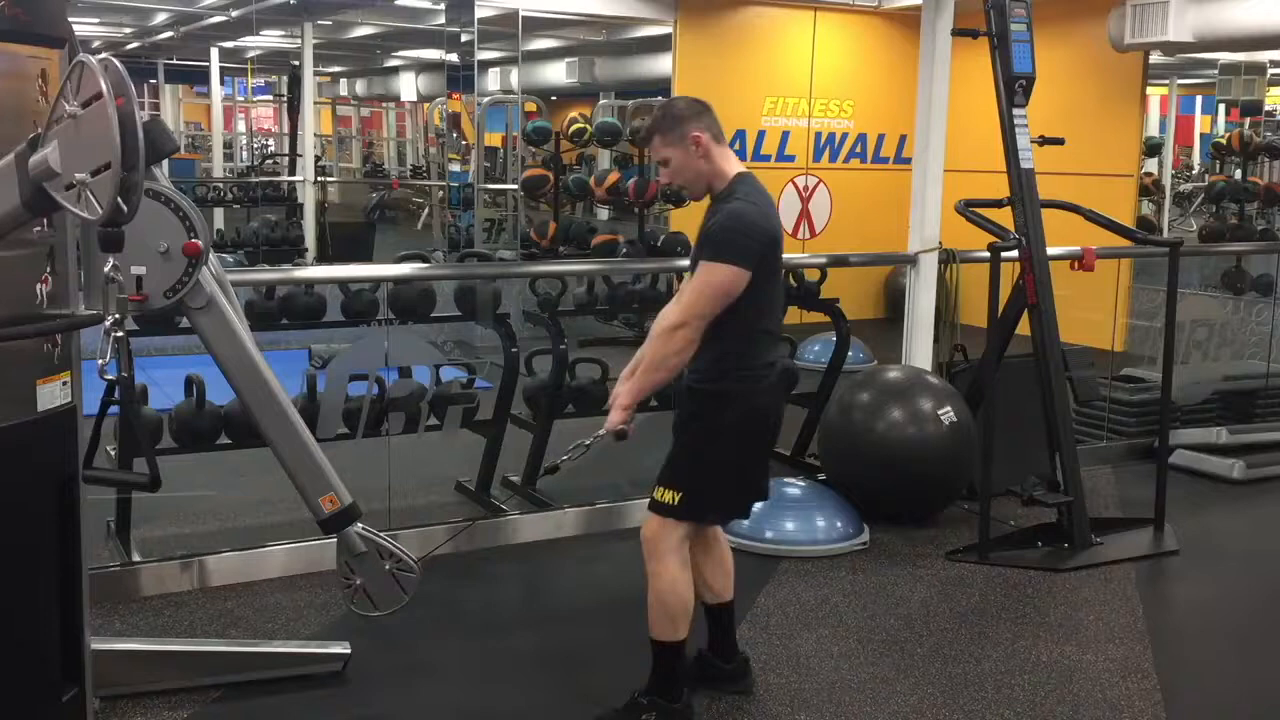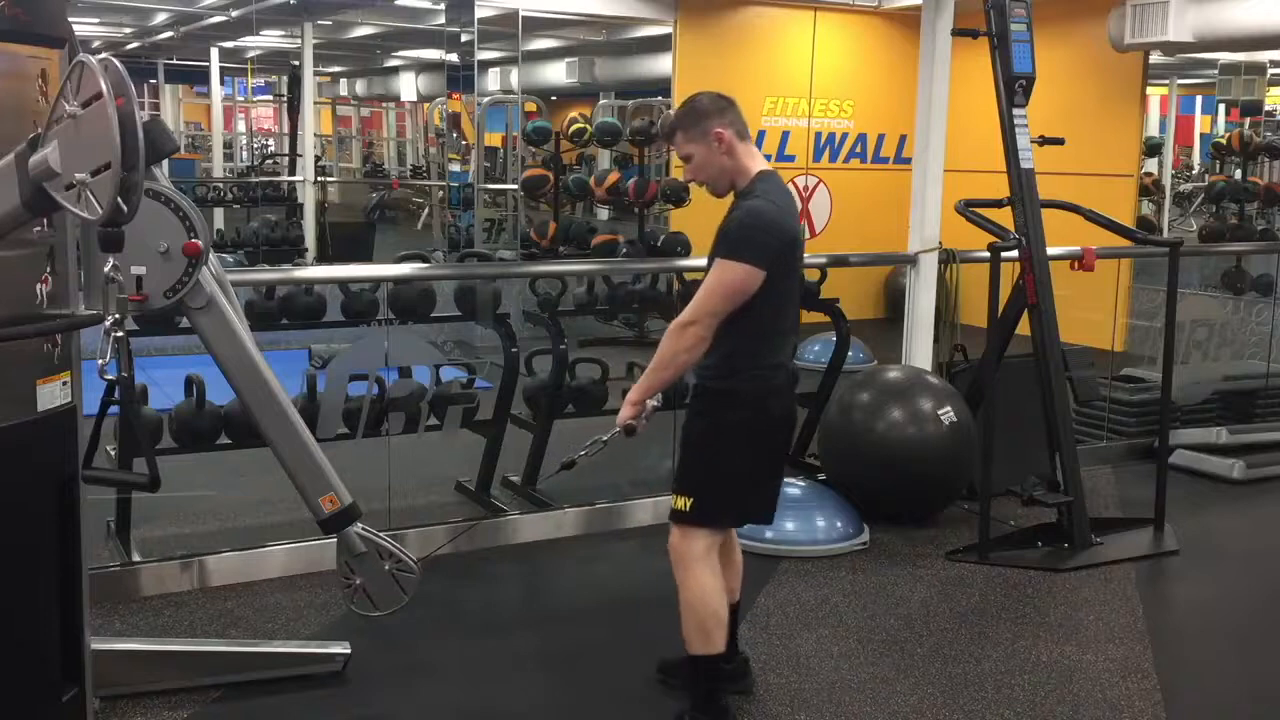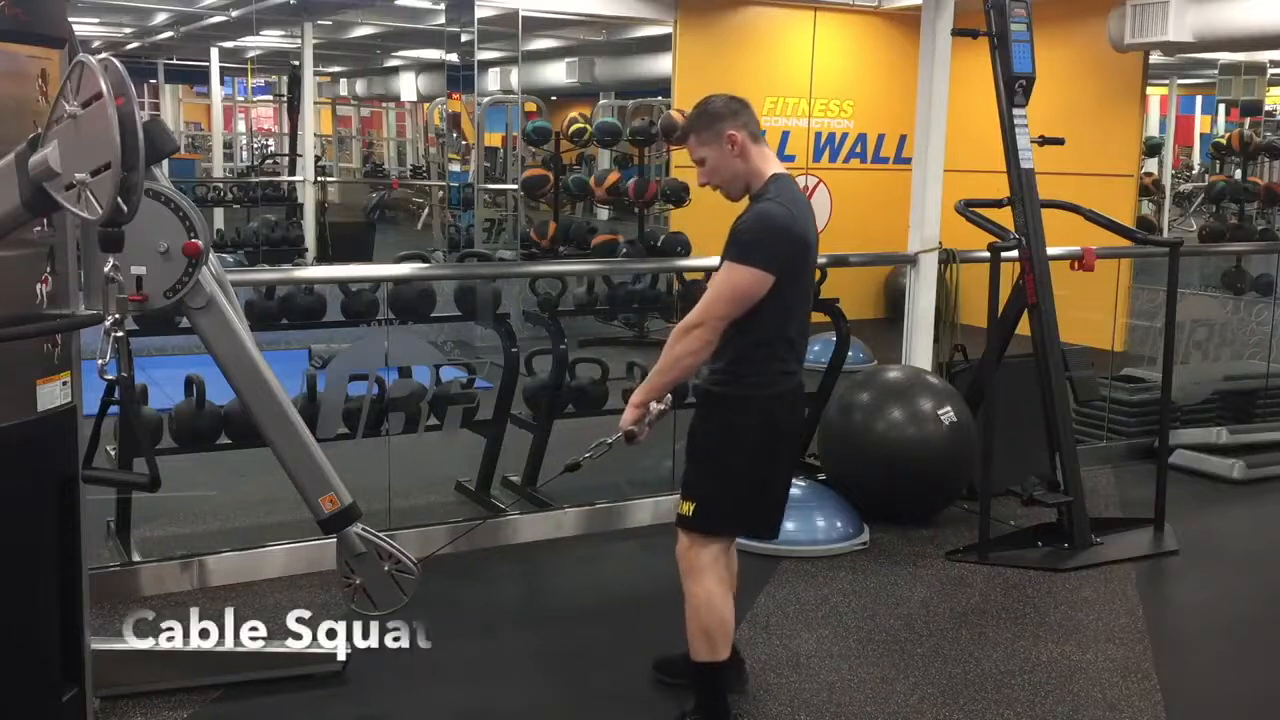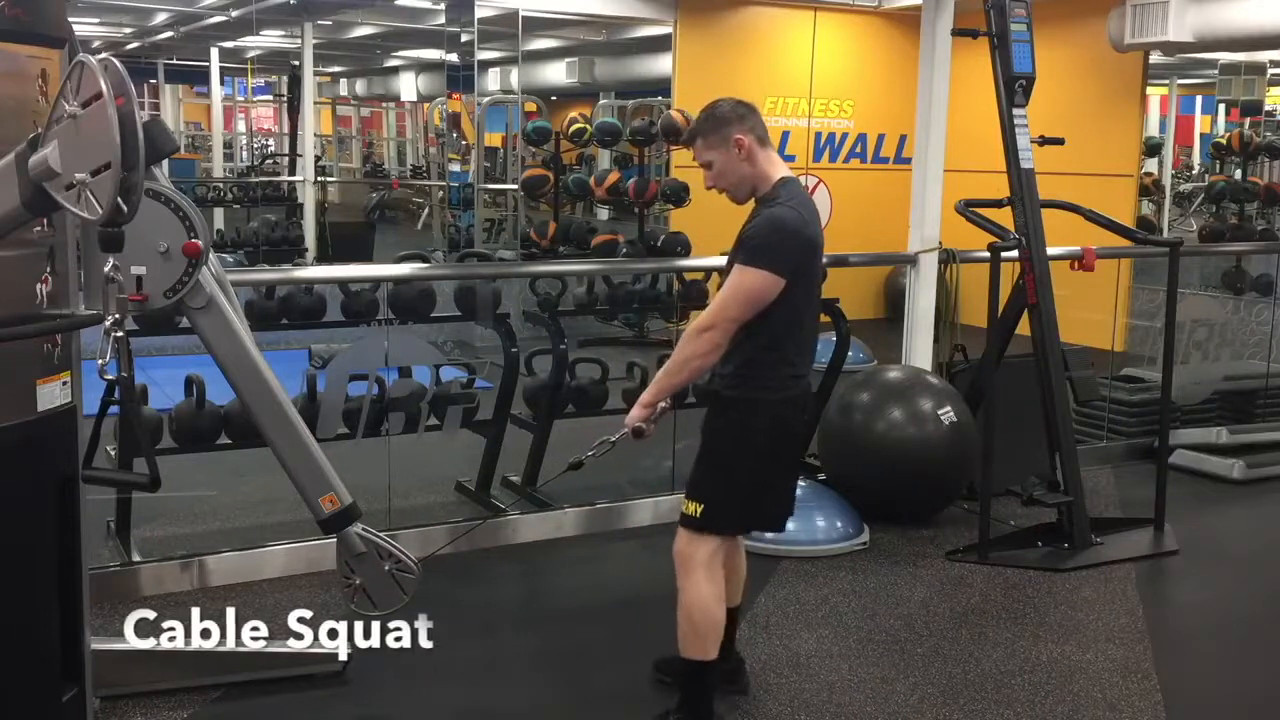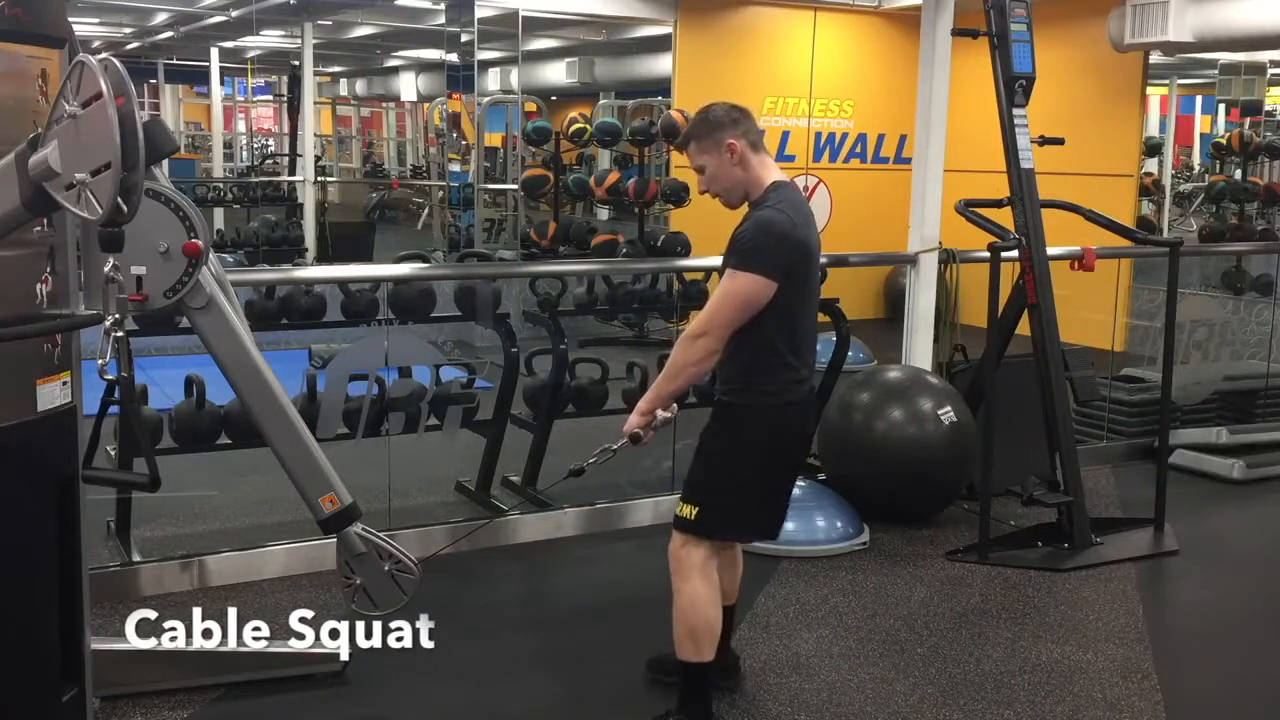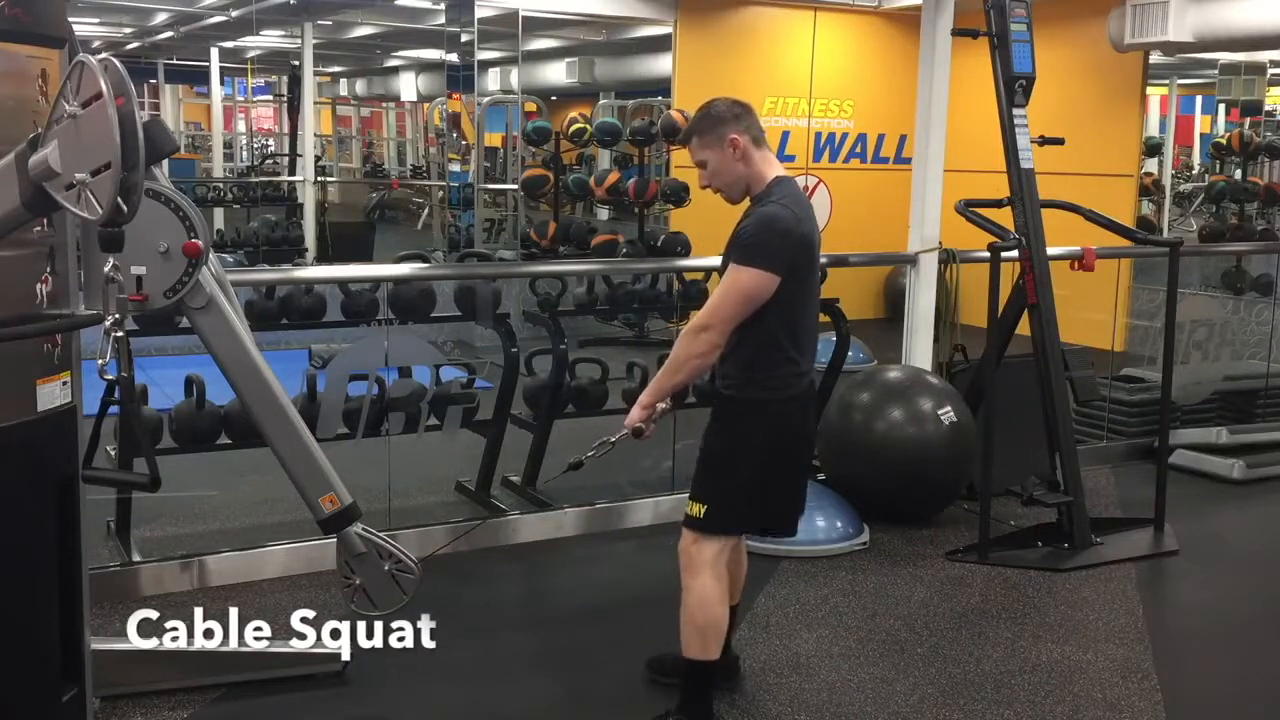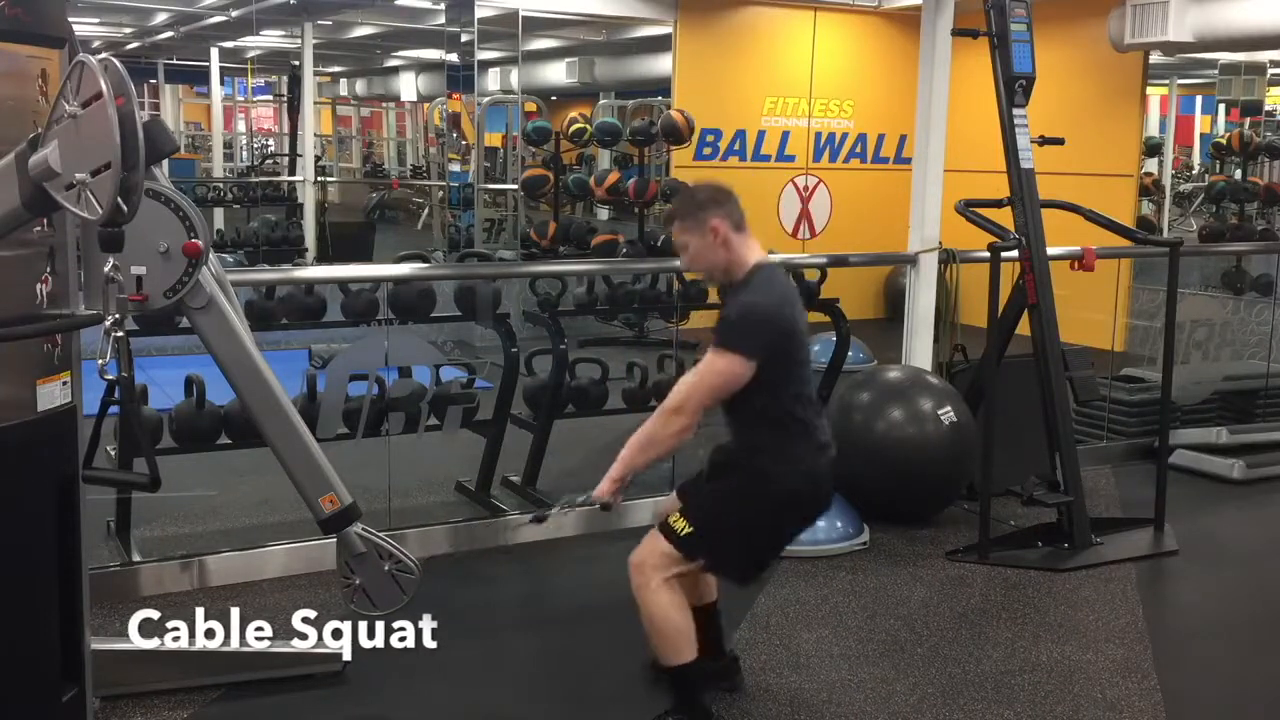
dt=0.3s
person 1, frame 1
left shoulder: (739, 218)
right shoulder: (732, 206)
left elbow: (687, 328)
right elbow: (682, 304)
left wrist: (630, 401)
right wrist: (630, 373)
left hip: (734, 401)
right hip: (728, 393)
left knee: (663, 534)
right knee: (699, 524)
right ankle: (725, 658)
person 1, frame 2
left shoulder: (757, 215)
right shoulder: (762, 201)
left elbow: (697, 324)
right elbow: (708, 314)
left wrist: (639, 395)
right wrist: (653, 378)
left hip: (742, 401)
right hip: (745, 392)
left knee: (690, 545)
right knee: (716, 528)
right ankle: (725, 658)
person 1, frame 3
left shoulder: (769, 220)
right shoulder: (779, 205)
left elbow: (702, 326)
right elbow: (719, 321)
left wrist: (642, 398)
right wrist: (662, 386)
left hip: (750, 408)
right hip: (751, 398)
left knee: (698, 551)
right knee: (714, 531)
right ankle: (721, 656)
person 1, frame 4
left shoulder: (779, 223)
right shoulder: (784, 208)
left elbow: (713, 329)
right elbow: (727, 322)
left wrist: (650, 398)
right wrist: (667, 387)
left hip: (759, 408)
right hip: (759, 399)
left knee: (695, 552)
right knee: (723, 533)
right ankle: (721, 658)
person 1, frame 5
left shoulder: (768, 227)
right shoulder: (783, 209)
left elbow: (708, 335)
left wrist: (648, 406)
right wrist: (666, 395)
left hip: (761, 412)
right hip: (769, 403)
left knee: (690, 552)
right knee: (720, 536)
right ankle: (713, 655)
person 1, frame 6
left shoulder: (771, 222)
right shoulder: (782, 205)
left elbow: (710, 330)
right elbow: (725, 324)
left wrist: (649, 399)
right wrist: (666, 389)
left hip: (762, 405)
right hip: (769, 397)
left knee: (701, 549)
right knee: (726, 535)
right ankle: (715, 655)
person 1, frame 7
left shoulder: (755, 308)
right shoulder: (763, 286)
left elbow: (684, 411)
right elbow: (699, 380)
left wrist: (619, 474)
right wrist: (638, 444)
left hip: (785, 476)
right hip: (777, 457)
left knee: (649, 565)
right knee: (677, 525)
right ankle: (713, 657)
